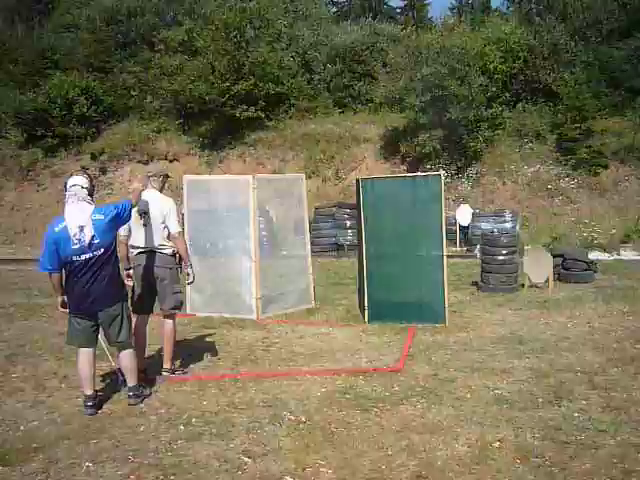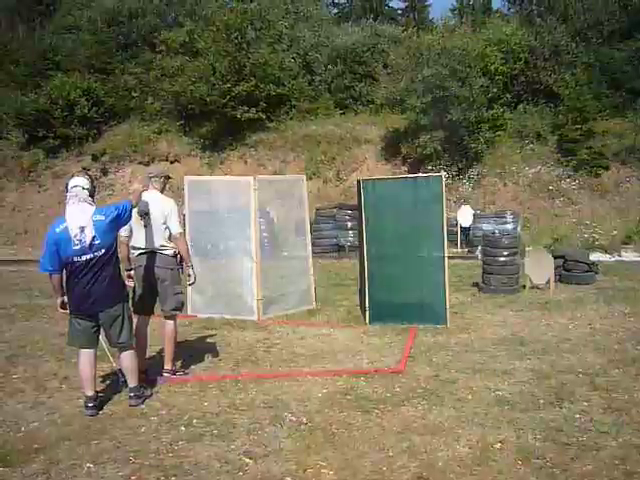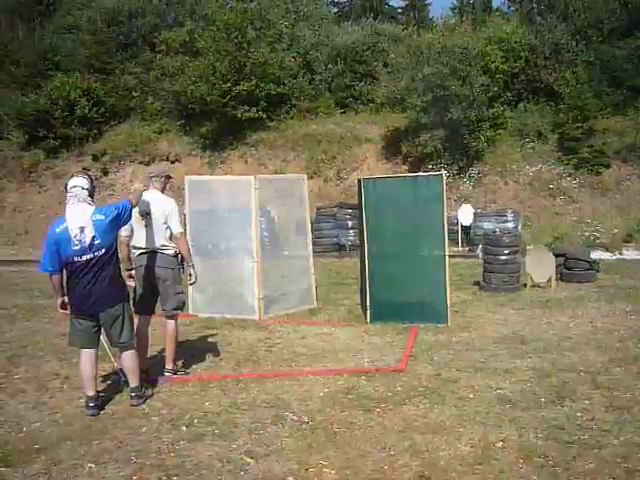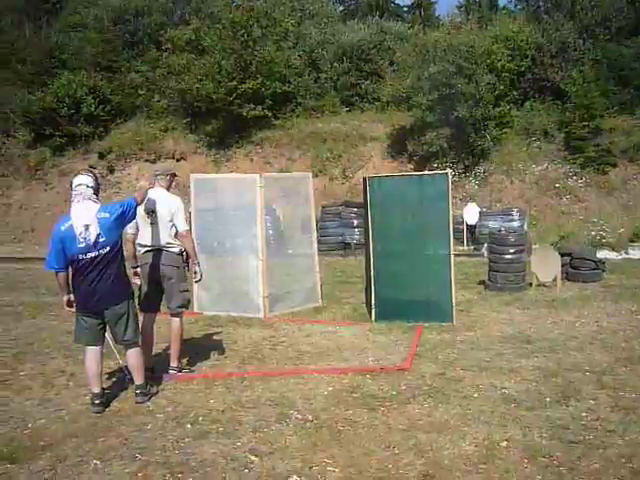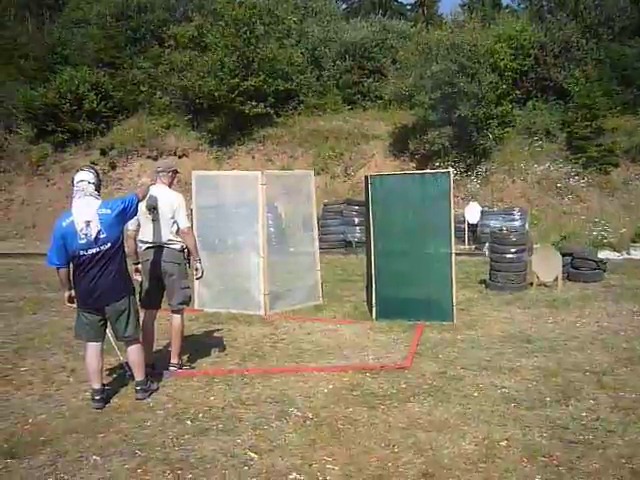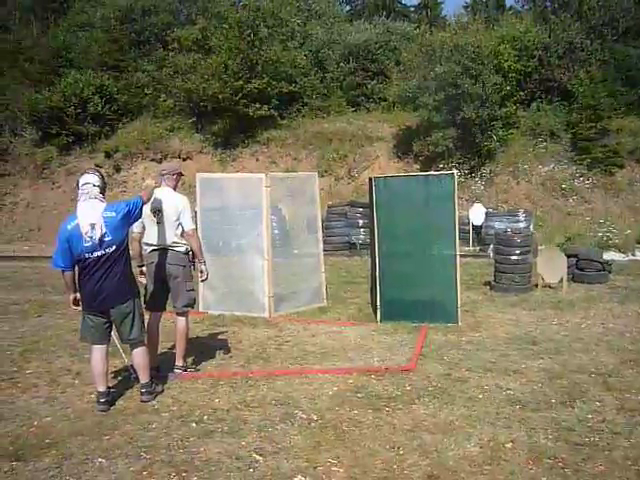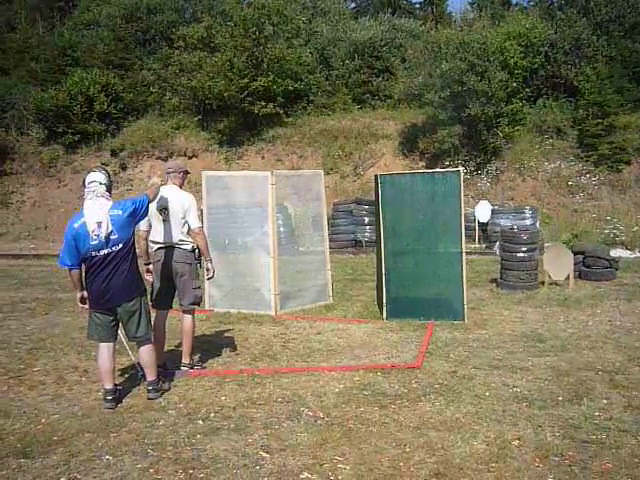
dt=0.2s
person 1, frame 1
left shoulder: (55, 228)
right shoulder: (106, 215)
left elbow: (53, 270)
right elbow: (131, 203)
left wrist: (60, 294)
right wrist: (137, 189)
left hip: (79, 300)
right hip: (111, 296)
left knee: (85, 348)
right knee: (124, 344)
left ankle: (89, 399)
right ankle: (134, 390)
person 1, frame 2
left shoulder: (56, 229)
right shoulder: (107, 216)
left elbow: (54, 270)
right elbow: (132, 203)
left wrist: (60, 295)
right wrist: (137, 190)
left hip: (80, 301)
right hip: (112, 297)
left knee: (86, 349)
right knee: (125, 344)
left ankle: (90, 400)
right ankle: (135, 391)
person 1, frame 3
left shoulder: (57, 229)
right shoulder: (107, 216)
left elbow: (54, 271)
right elbow: (131, 203)
left wrist: (60, 296)
right wrist: (138, 190)
left hip: (80, 301)
right hip: (112, 297)
left knee: (87, 349)
right knee: (126, 345)
left ankle: (92, 401)
right ankle: (136, 391)
person 1, frame 4
left shoulder: (62, 227)
right shoulder: (112, 213)
left elbow: (60, 269)
right elbow: (137, 200)
left wrist: (66, 293)
right wrist: (144, 187)
left hip: (86, 298)
right hip: (117, 294)
left knee: (92, 346)
right knee: (131, 342)
left ankle: (97, 398)
right ankle: (141, 389)
person 1, frame 5
left shoulder: (63, 223)
right shoulder: (113, 210)
left elbow: (61, 265)
right elbow: (138, 196)
left wrist: (67, 289)
right wrist: (146, 184)
left hip: (87, 294)
right hip: (118, 290)
left knee: (93, 342)
right knee: (131, 338)
left ankle: (97, 393)
right ankle: (142, 385)
person 1, frame 6
left shoulder: (68, 225)
right shoulder: (117, 212)
left elbow: (66, 268)
right elbow: (143, 199)
left wrist: (72, 292)
right wrist: (150, 186)
left hip: (91, 297)
right hip: (123, 293)
left knee: (98, 345)
right knee: (136, 341)
left ankle: (102, 396)
right ankle: (146, 387)
person 1, frame 7
left shoulder: (75, 224)
right shoulder: (124, 210)
left elbow: (73, 266)
right elbow: (149, 197)
left wrist: (79, 290)
right wrist: (156, 184)
left hip: (98, 295)
right hip: (130, 291)
left knee: (105, 343)
right knee: (143, 339)
left ankle: (109, 394)
right ankle: (153, 385)
person 2, frame 1
right shoulder: (166, 202)
left elbow: (122, 239)
right elbow: (176, 236)
left wrist: (127, 267)
right wrist: (188, 264)
left hip: (140, 261)
right hip: (163, 260)
left knee: (141, 316)
right knee: (169, 315)
left ankle: (140, 366)
right ankle: (168, 366)
person 2, frame 2
right shoulder: (167, 203)
left elbow: (124, 240)
right elbow: (178, 237)
left wrist: (128, 268)
right wrist: (189, 265)
left hip: (141, 262)
right hip: (164, 261)
left knee: (142, 317)
right knee: (170, 316)
left ankle: (141, 367)
right ankle: (169, 366)
person 2, frame 3
right shoulder: (167, 203)
left elbow: (124, 240)
right elbow: (178, 236)
left wrist: (128, 268)
right wrist: (190, 265)
left hip: (141, 262)
right hip: (165, 260)
left knee: (143, 317)
right knee: (171, 315)
left ankle: (142, 367)
right ankle: (170, 366)
person 2, frame 4
right shoulder: (173, 200)
left elbow: (130, 238)
right elbow: (184, 234)
left wrist: (134, 265)
right wrist: (195, 262)
left hip: (147, 259)
right hip: (170, 258)
left knee: (148, 315)
right knee: (176, 313)
left ankle: (147, 364)
right ankle: (175, 364)
person 2, frame 5
right shoulder: (175, 197)
left elbow: (131, 235)
right elbow: (185, 231)
left wrist: (135, 262)
right wrist: (197, 259)
left hip: (148, 256)
right hip: (171, 255)
left knee: (149, 311)
right knee: (176, 310)
left ankle: (147, 361)
right ankle: (175, 361)
person 2, frame 6
right shoulder: (179, 200)
left elbow: (136, 237)
right elbow: (190, 233)
left wrist: (140, 264)
right wrist: (201, 261)
left hip: (153, 258)
right hip: (176, 257)
left knee: (154, 314)
right knee: (181, 312)
left ankle: (153, 363)
right ankle: (180, 363)
person 2, frame 7
left shoulder: (151, 199)
right shoulder: (185, 198)
left elbow: (142, 235)
right elbow: (197, 231)
left wrist: (146, 262)
right wrist: (208, 260)
left hip: (159, 256)
right hip: (182, 255)
left knee: (161, 312)
right knee: (188, 310)
left ankle: (159, 361)
right ankle: (187, 361)
